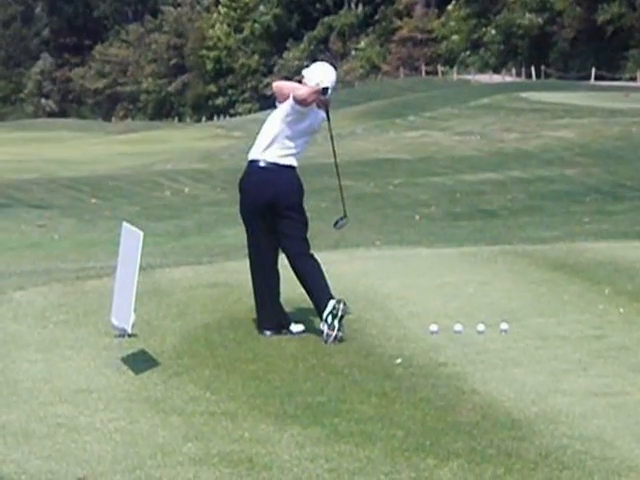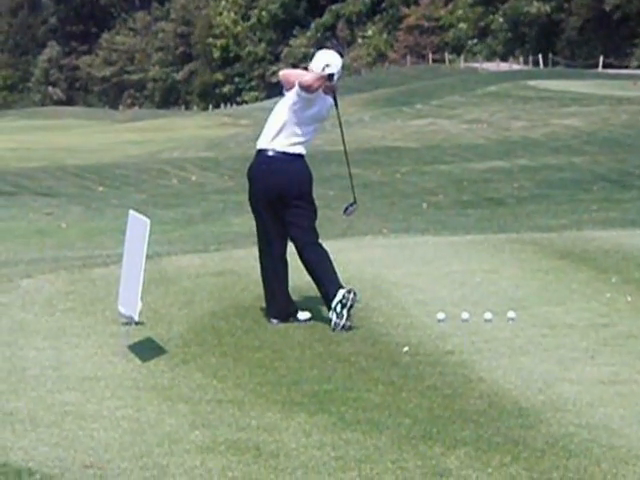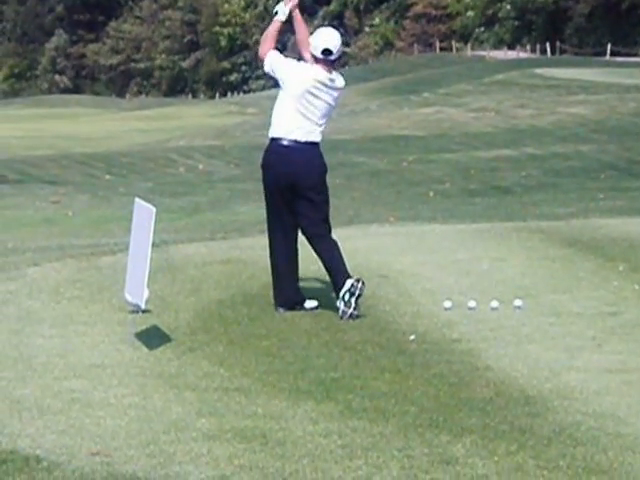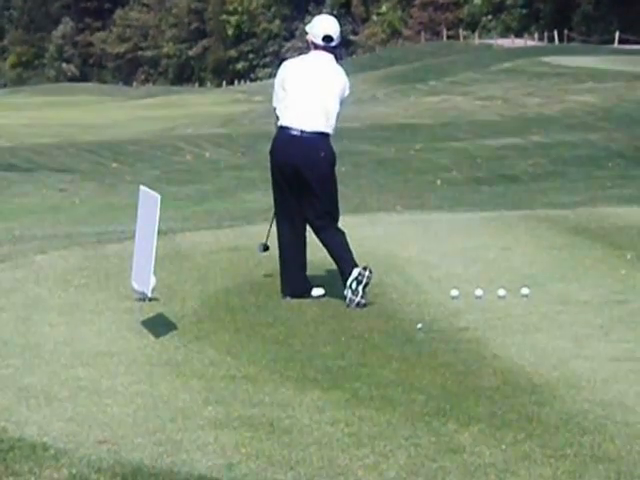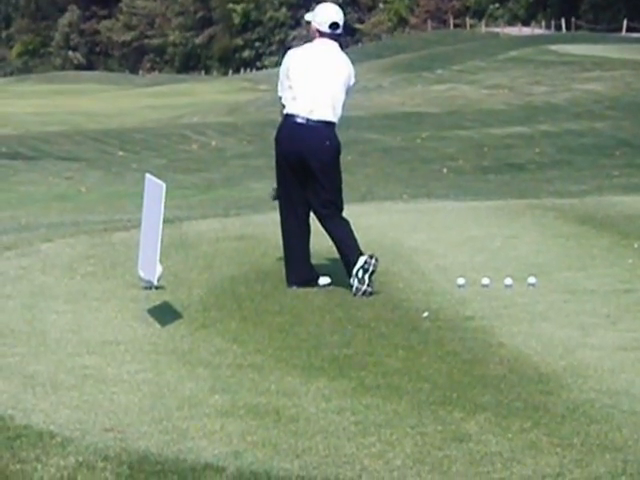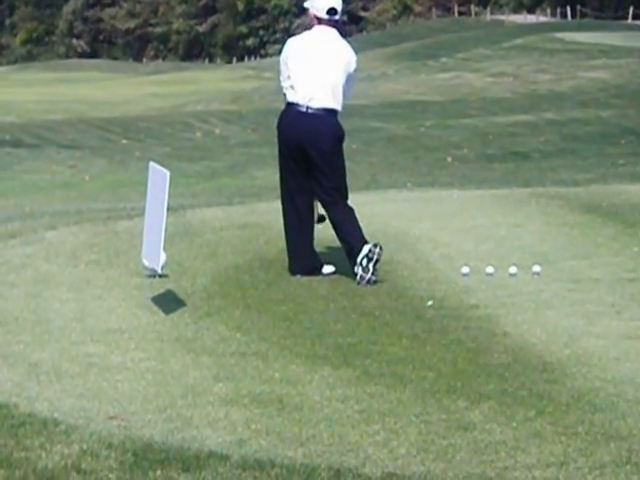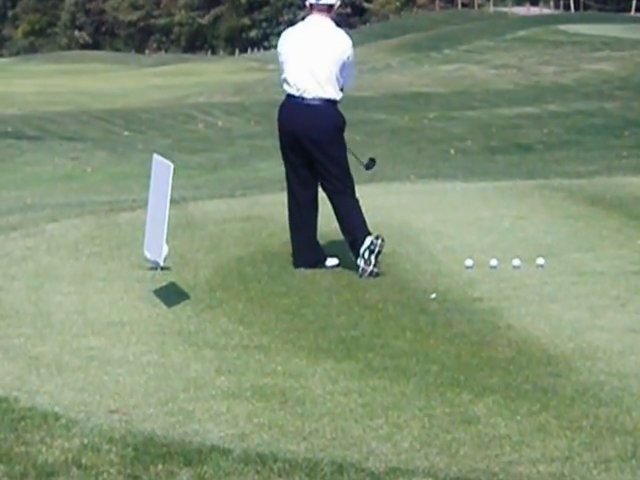
dt=0.7s
person 1, frame 1
left shoulder: (301, 106)
right shoulder: (318, 116)
left elbow: (300, 95)
right elbow: (278, 86)
left wrist: (314, 90)
right wrist: (318, 95)
left hip: (256, 178)
right hip: (286, 180)
left knee: (262, 254)
right knee: (299, 250)
left ankle: (271, 320)
right ankle: (327, 304)
person 1, frame 2
left shoulder: (308, 94)
right shoulder: (326, 103)
left elbow: (305, 81)
right elbow: (285, 75)
left wrist: (320, 76)
right wrist: (327, 82)
left hip: (266, 168)
right hip: (295, 170)
left knee: (271, 243)
right knee: (307, 239)
left ankle: (280, 308)
right ankle: (336, 293)
person 1, frame 3
left shoulder: (295, 73)
right shoulder: (337, 84)
left elbow: (264, 52)
right elbow: (308, 53)
left hip: (278, 155)
right hip: (309, 158)
left knee: (281, 230)
right knee: (318, 229)
left ankle: (287, 297)
right ankle: (344, 282)
person 1, frame 4
left shoulder: (289, 67)
right shoulder: (340, 77)
left elbow: (278, 110)
right elbow: (333, 111)
left hip: (285, 144)
right hip: (317, 148)
left knee: (288, 217)
right knee: (323, 219)
left ankle: (294, 284)
right ankle: (351, 272)
person 1, frame 5
left shoulder: (294, 55)
right shoulder: (345, 65)
left elbow: (283, 97)
right elbow: (339, 105)
left hip: (290, 131)
right hip: (322, 136)
left knee: (293, 205)
right knee: (328, 207)
left ankle: (300, 273)
right ankle: (356, 260)
person 1, frame 6
left shoulder: (294, 44)
right shoulder: (346, 52)
left elbow: (285, 85)
right elbow: (344, 94)
left hip: (292, 120)
right hip: (324, 125)
left knee: (295, 194)
right knee: (333, 195)
left ankle: (303, 261)
right ankle: (360, 250)
person 1, frame 7
left shoulder: (288, 36)
right shoulder: (341, 40)
left elbow: (287, 76)
right elbow: (344, 84)
left hip: (291, 112)
right hip: (323, 116)
left knee: (299, 187)
right knee: (339, 186)
left ankle: (307, 254)
right ankle: (363, 242)
